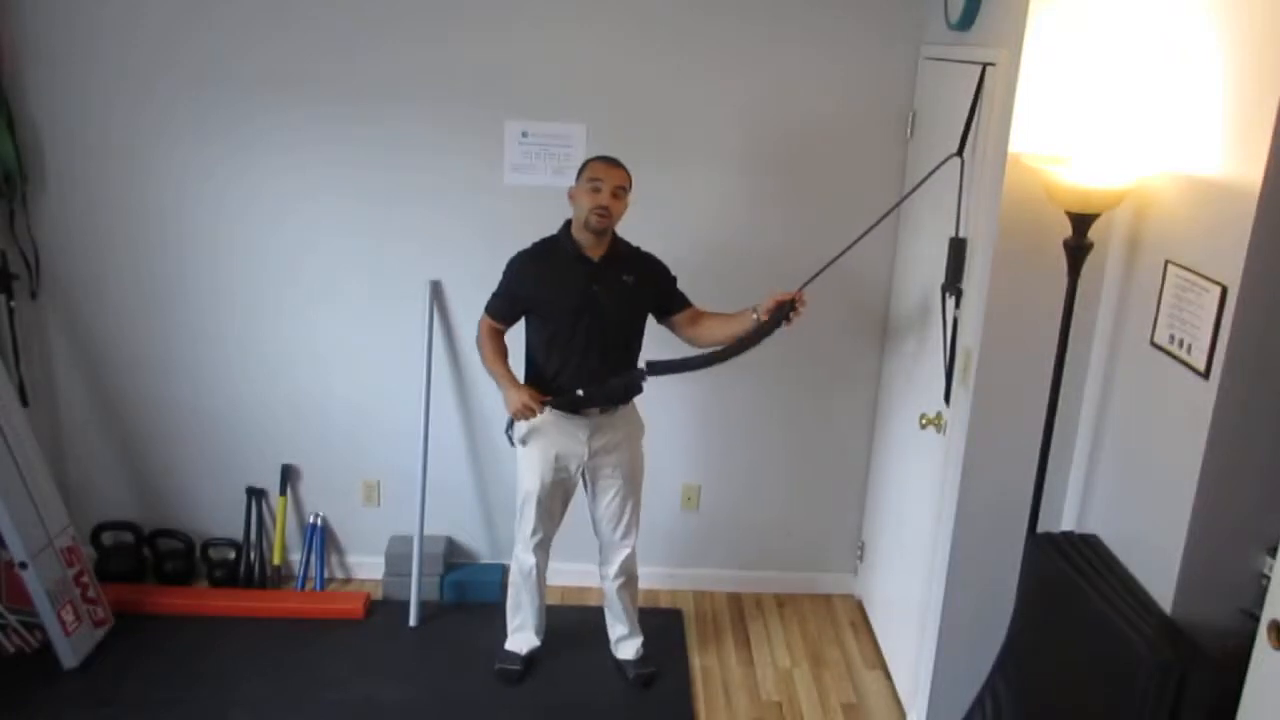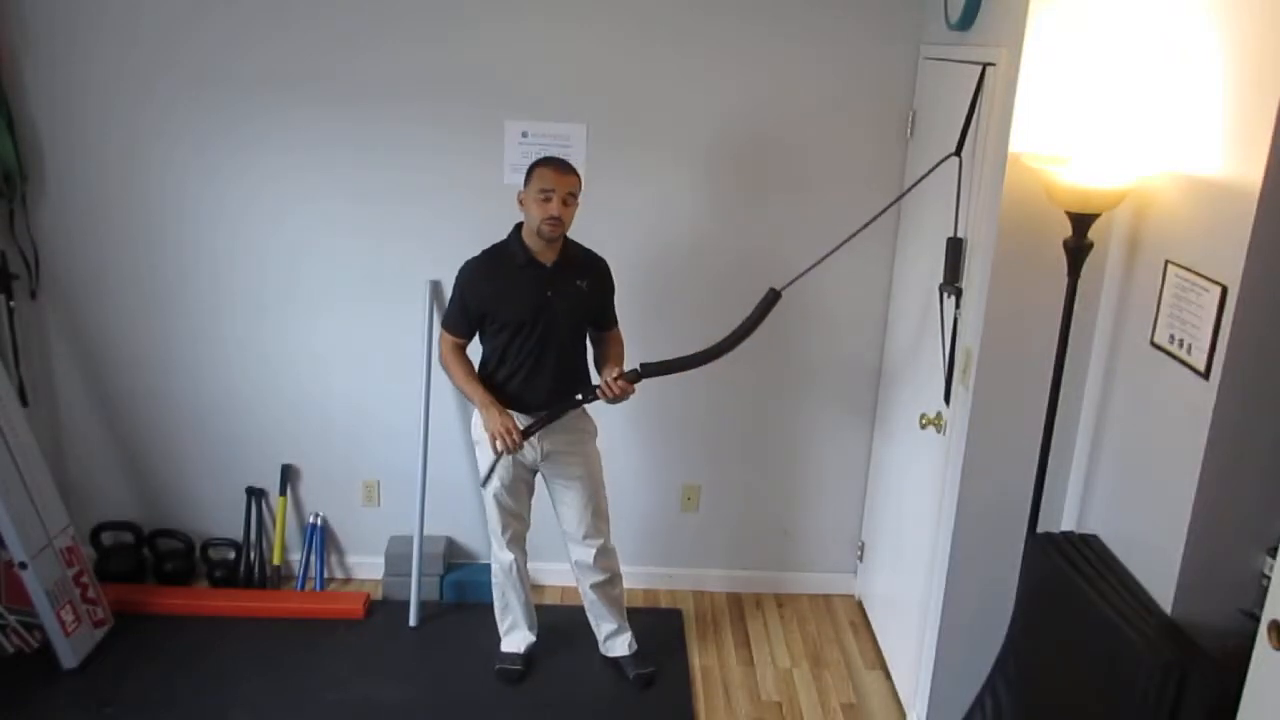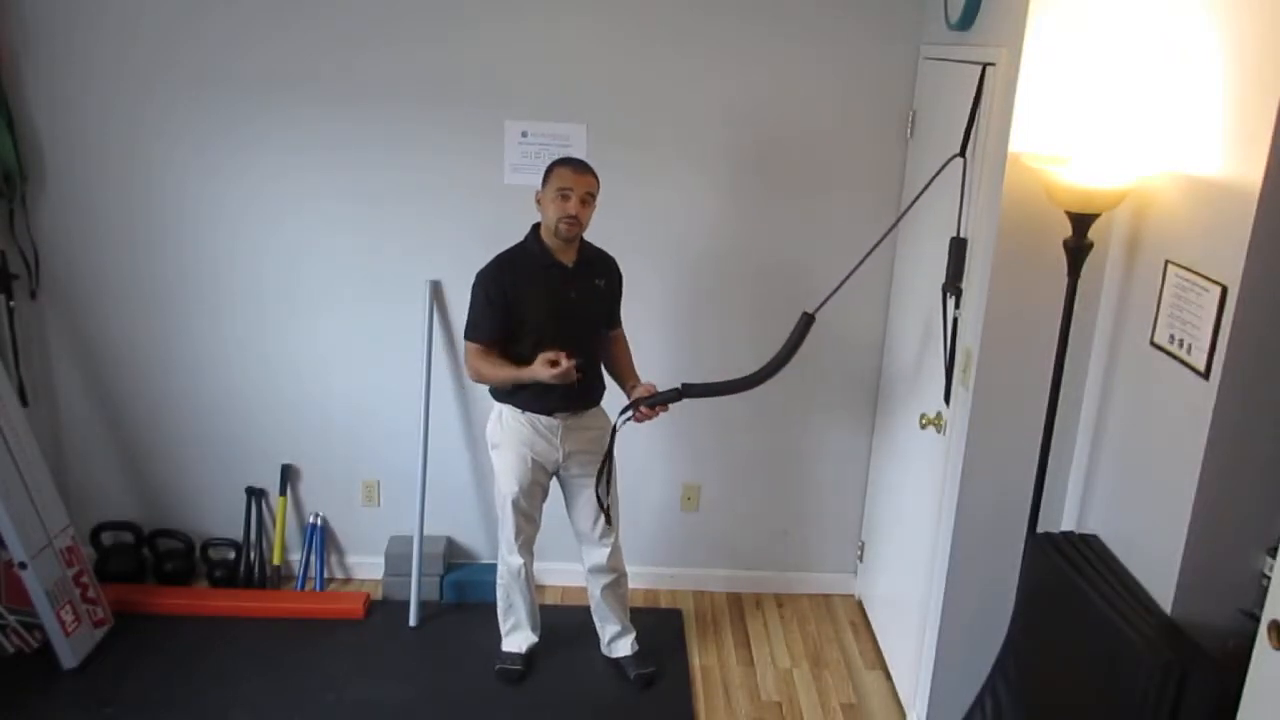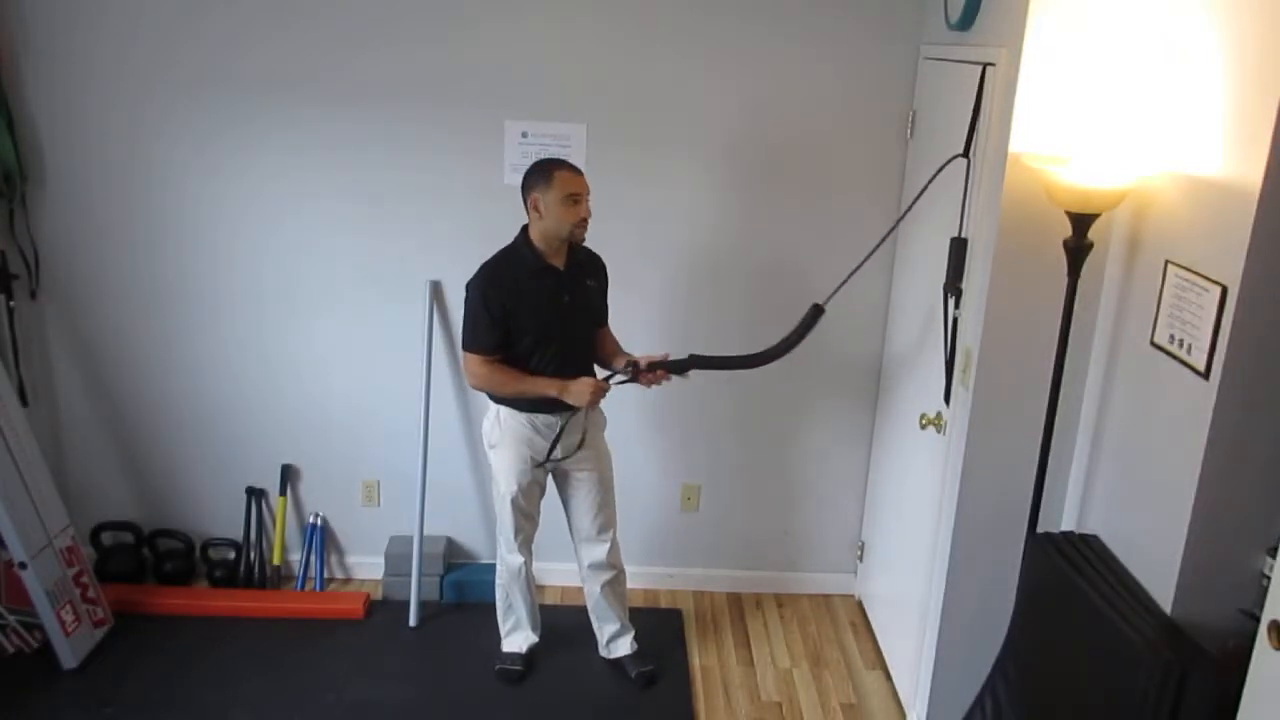
dt=1s
person 1, frame 1
left shoulder: (644, 269)
right shoulder: (532, 263)
left elbow: (693, 326)
right elbow: (490, 329)
left wrist: (757, 316)
right wrist: (505, 382)
left hip: (616, 426)
right hip: (548, 425)
left knee: (620, 543)
right knee: (532, 541)
left ankle: (627, 644)
right ankle: (521, 639)
person 1, frame 2
left shoulder: (593, 270)
right shoulder: (482, 271)
left elbow: (607, 335)
right elbow: (450, 348)
left wrist: (612, 374)
right wrist: (488, 408)
left hip: (570, 425)
right hip: (503, 424)
left knee: (591, 542)
right knee: (507, 543)
left ankle: (617, 642)
right ankle: (515, 639)
person 1, frame 3
left shoulder: (605, 268)
right shoulder: (501, 273)
right elbow: (476, 361)
left wrist: (632, 385)
right wrist: (531, 371)
left hip: (587, 423)
right hip: (521, 425)
left knee: (602, 542)
right knee: (515, 545)
left ankle: (619, 642)
right ankle: (517, 640)
person 1, frame 4
left shoulder: (591, 266)
right shoulder: (495, 278)
right elbow: (478, 372)
left wrist: (629, 363)
right wrist: (565, 387)
left hip: (582, 422)
right hip: (518, 426)
left knee: (599, 541)
right knee: (515, 545)
left ankle: (618, 643)
right ankle: (519, 640)
